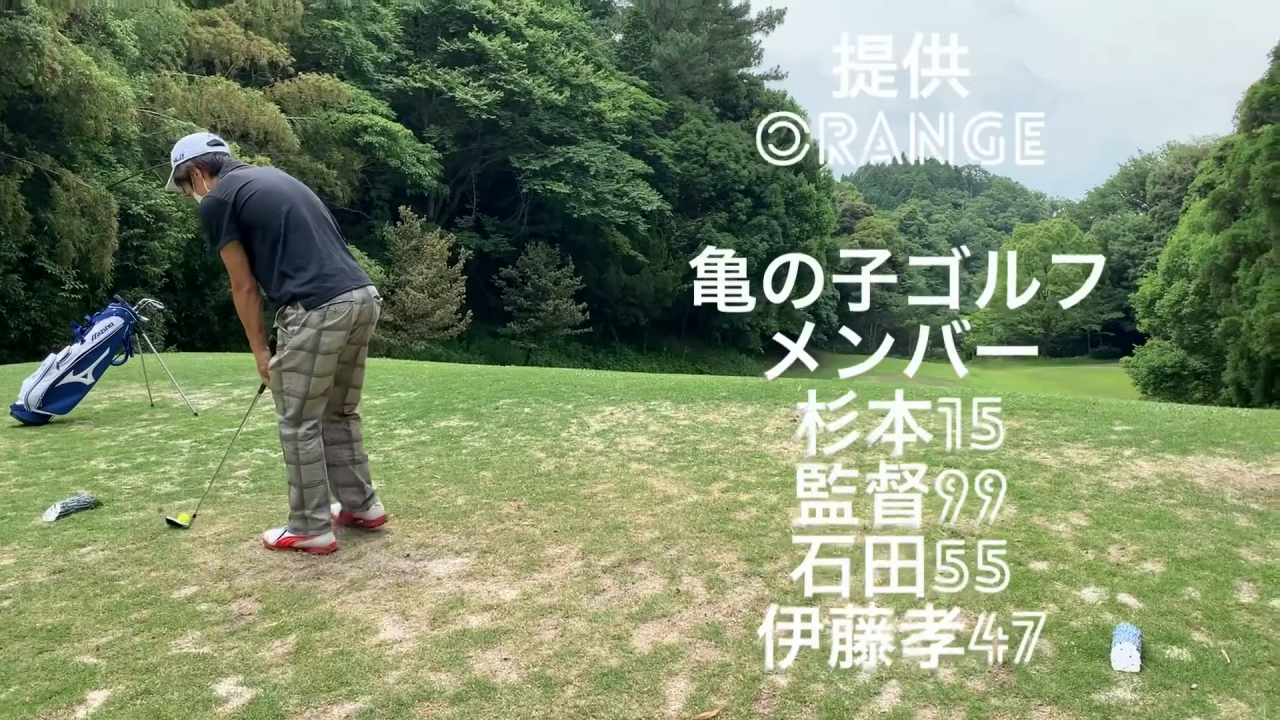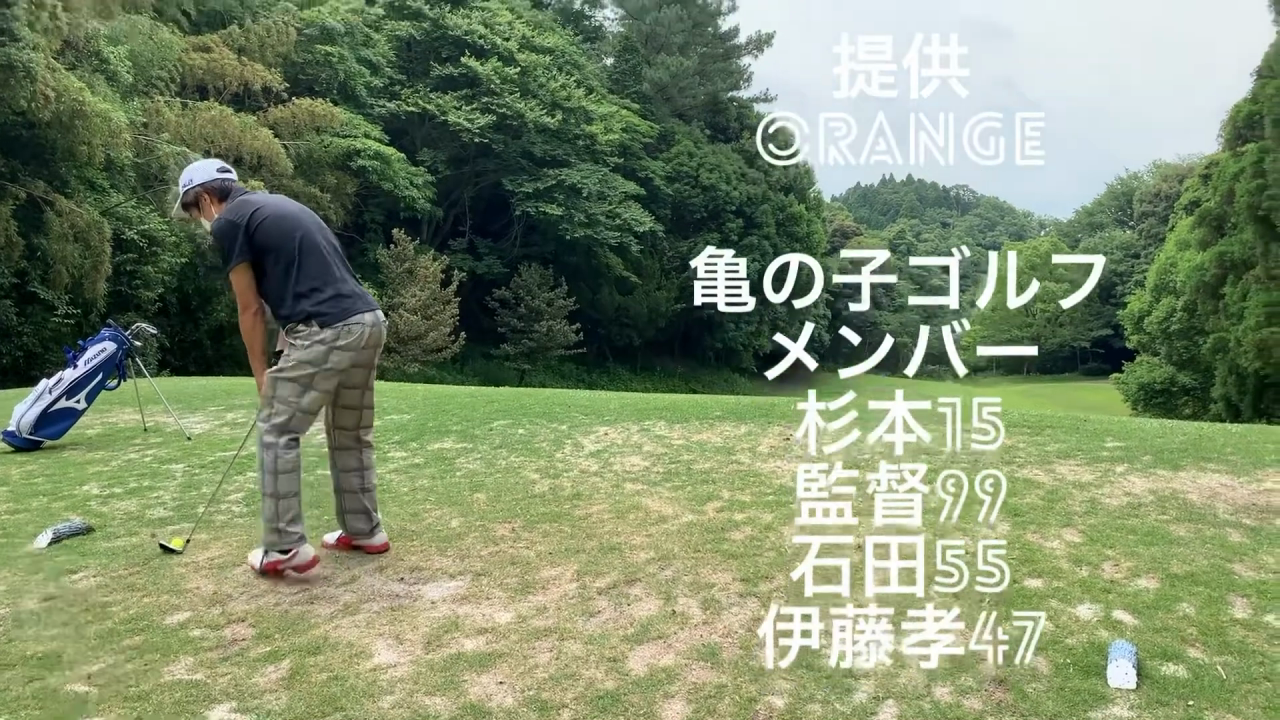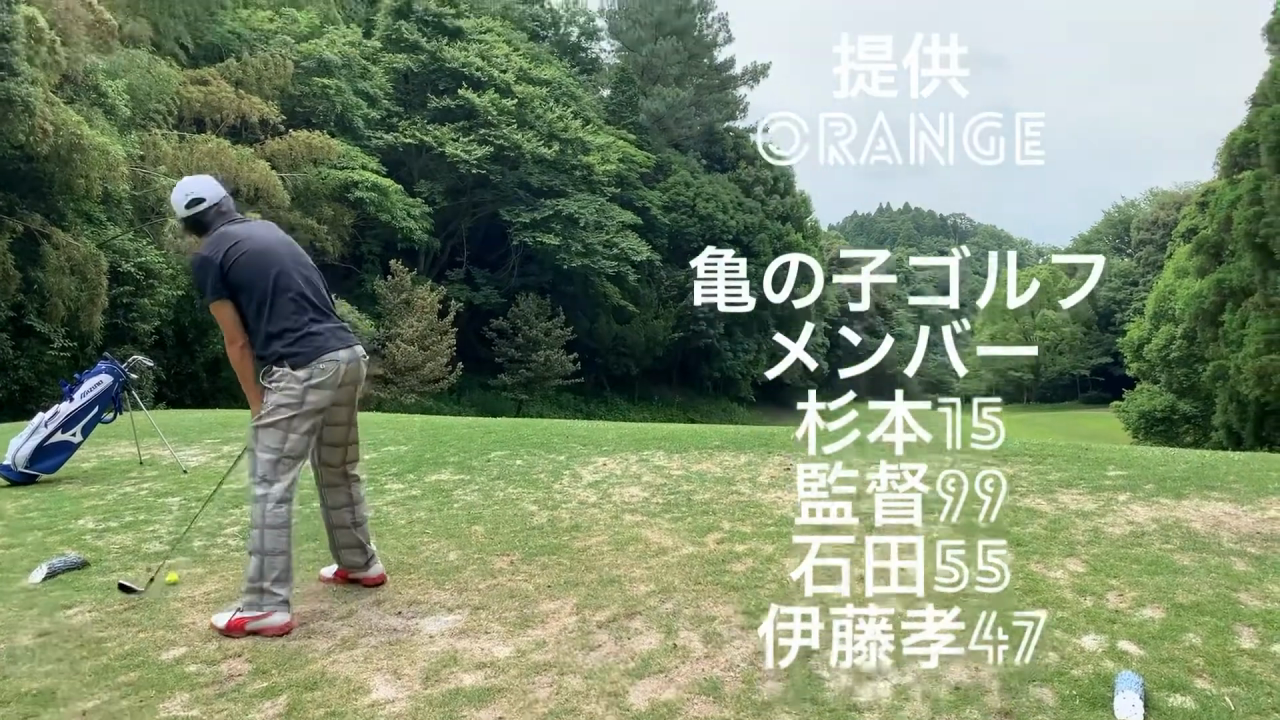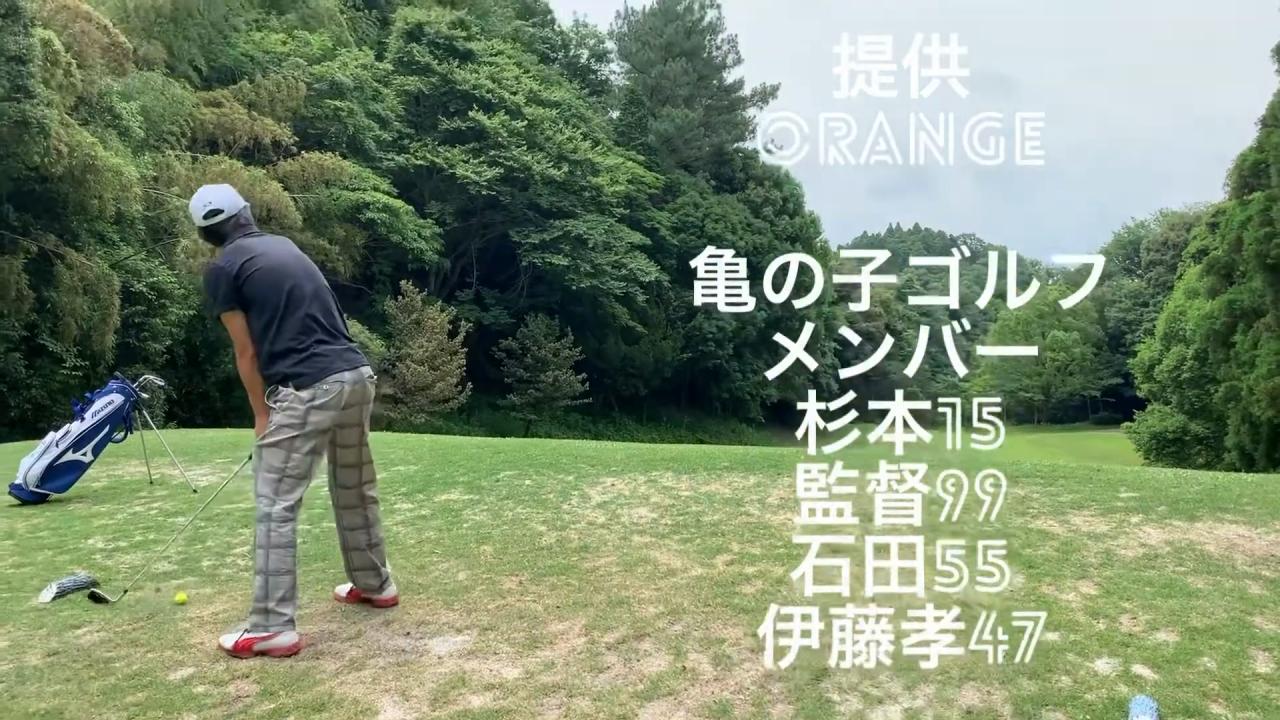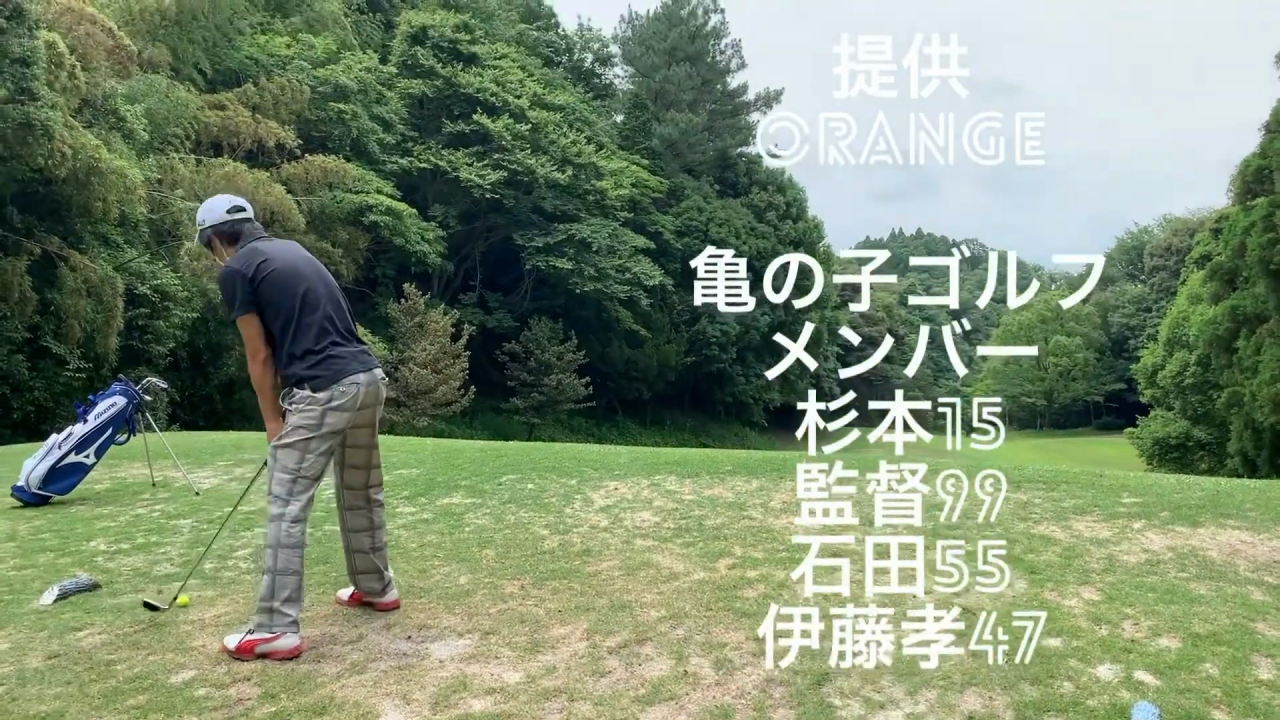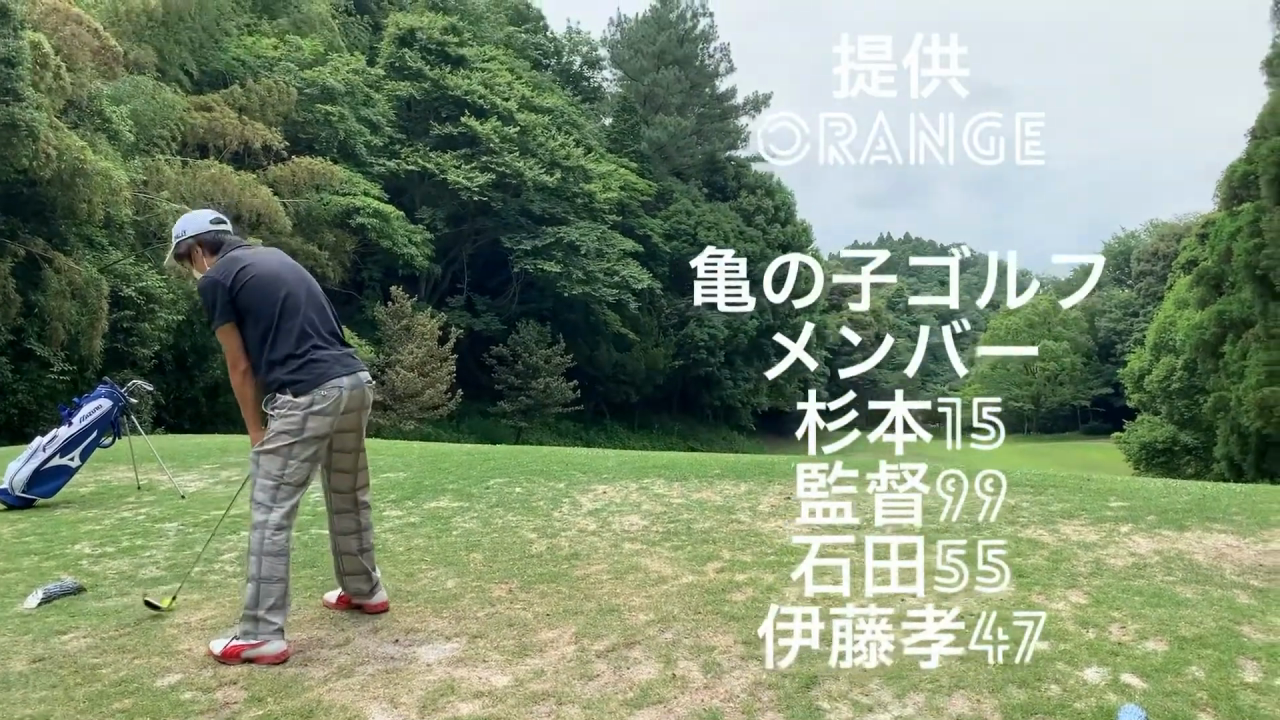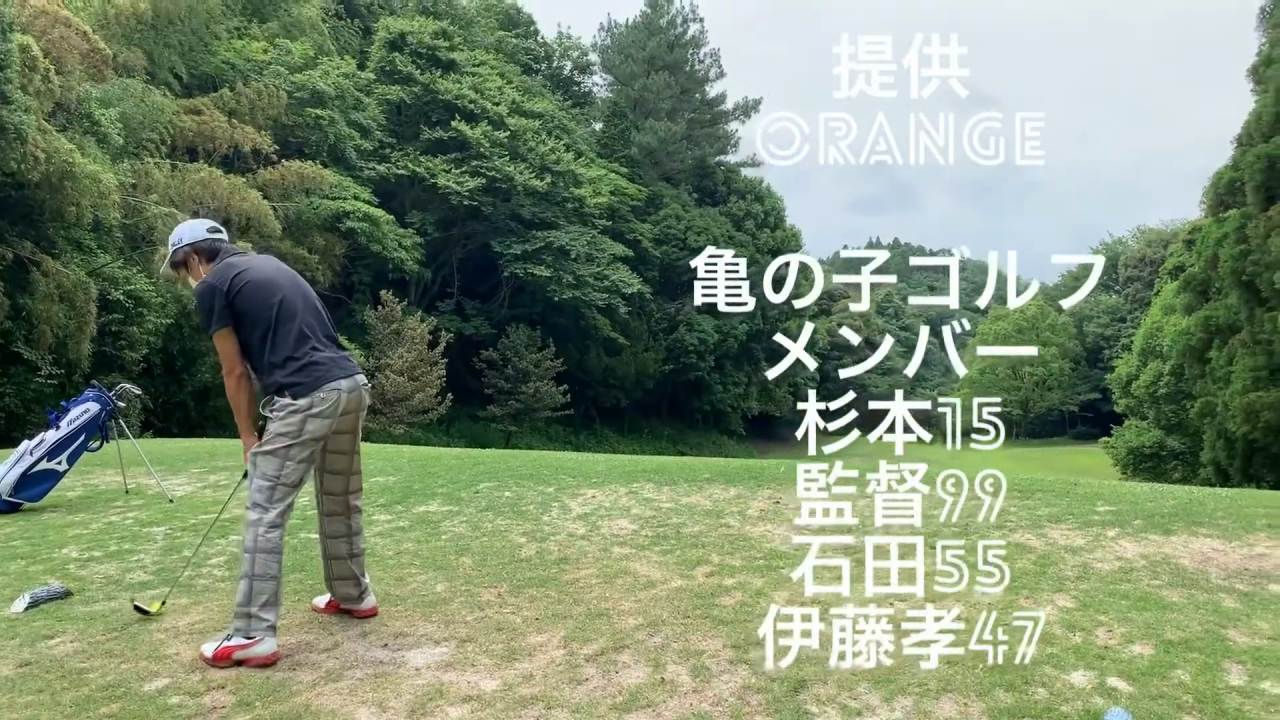
dt=0.3s
person 1, frame 1
left shoulder: (216, 200)
right shoulder: (273, 177)
left elbow: (244, 287)
left wrist: (260, 350)
right wrist: (277, 339)
left hip: (317, 310)
right hip: (363, 296)
left knee: (299, 423)
right knee: (341, 411)
left ankle: (311, 528)
right ankle: (361, 504)
person 1, frame 2
left shoulder: (229, 223)
right shoulder: (278, 204)
left elbow: (251, 308)
left wrist: (261, 372)
right wrist: (285, 353)
left hip: (326, 330)
right hip: (369, 320)
left knee: (278, 434)
right knee: (351, 435)
left ankle: (287, 544)
right ankle: (365, 530)
person 1, frame 3
left shoulder: (207, 257)
right shoulder: (267, 230)
left elbow: (238, 342)
left wrist: (256, 403)
right wrist: (266, 397)
left hip: (304, 370)
right hip: (349, 355)
left knee: (271, 487)
right knee: (339, 471)
left ankle: (266, 606)
right ankle: (360, 563)
person 1, frame 4
left shoulder: (221, 269)
right shoulder: (285, 247)
left elbow: (247, 353)
left wrist: (262, 415)
right wrist: (271, 410)
left hip: (307, 390)
right hip: (356, 375)
left knee: (275, 508)
right knee: (356, 490)
left ankle: (273, 626)
right ankle: (374, 583)
person 1, frame 5
left shoulder: (235, 271)
right shoulder: (293, 250)
left elbow: (260, 357)
left wrist: (272, 420)
right wrist: (282, 414)
left hip: (322, 392)
right hip: (368, 378)
left knee: (286, 509)
right knee: (362, 494)
left ankle: (276, 627)
right ankle: (376, 587)
person 1, frame 6
left shoulder: (216, 280)
right shoulder: (272, 257)
left elbow: (241, 367)
left wrist: (255, 430)
right wrist: (264, 426)
left hip: (307, 397)
right hip: (355, 381)
left knee: (271, 516)
right knee: (349, 498)
left ankle: (261, 634)
right ankle: (364, 589)
person 1, frame 7
left shoulder: (212, 287)
right shoulder: (267, 263)
left elbow: (235, 371)
left wrist: (248, 436)
right wrist: (257, 432)
left hip: (306, 398)
right hip: (351, 384)
left knee: (265, 516)
right knee: (341, 502)
left ankle: (254, 634)
right ankle: (353, 595)
